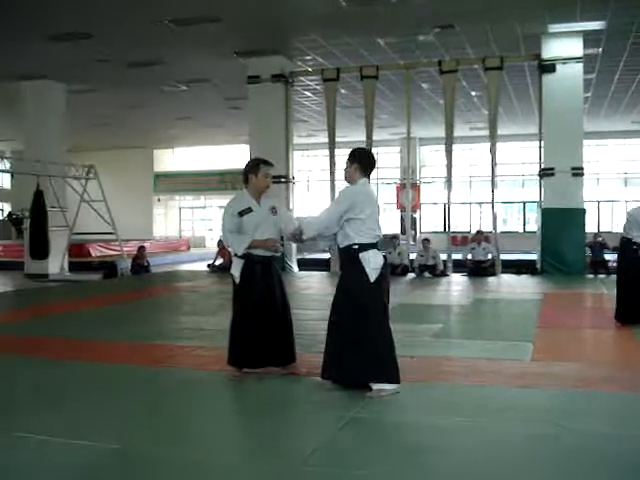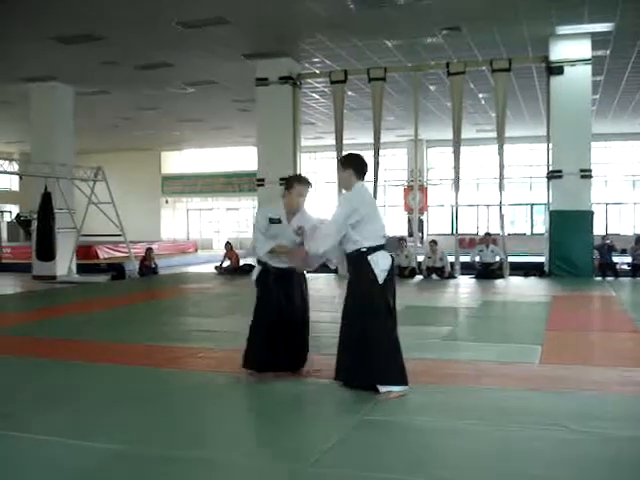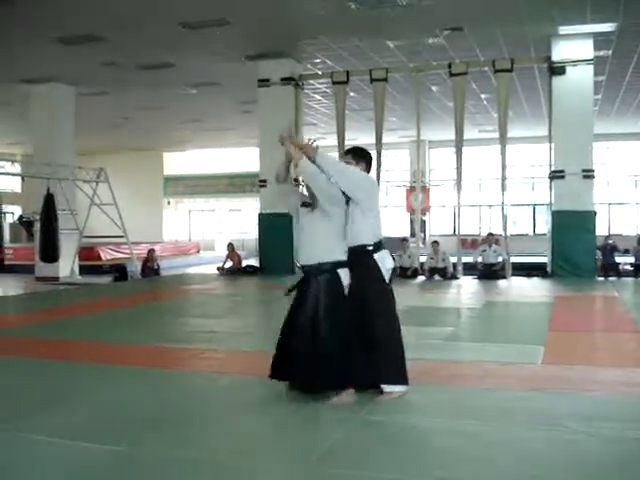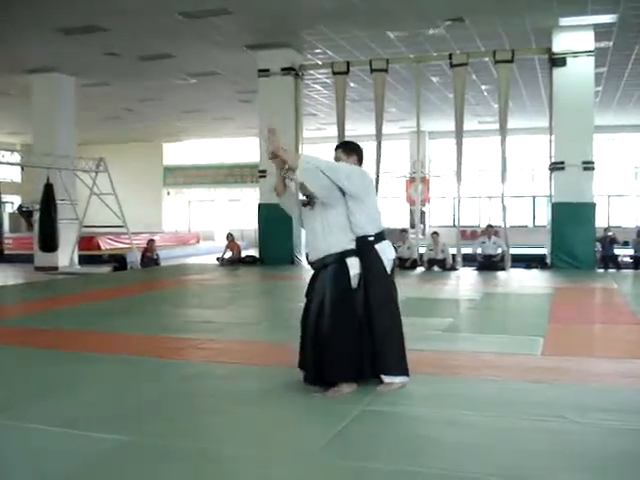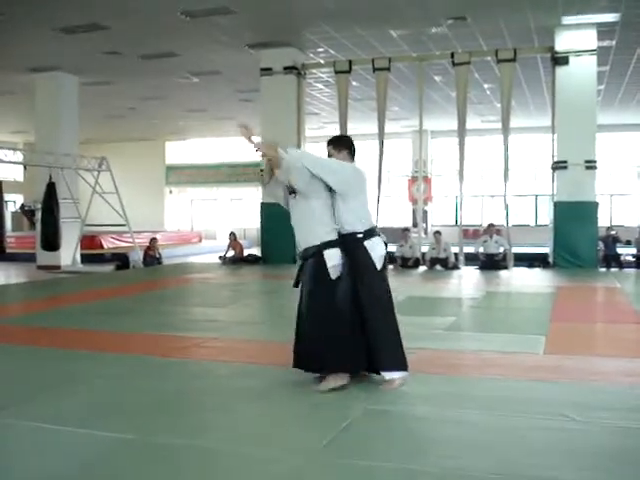
dt=1s
person 1, frame 1
left shoulder: (353, 193)
right shoulder: (366, 194)
left elbow: (327, 221)
right elbow: (339, 225)
left wrist: (302, 231)
right wrist: (310, 230)
left hip: (362, 263)
right hip: (363, 261)
left knee: (371, 322)
right knee: (348, 319)
left ankle: (386, 379)
right ankle: (354, 373)
person 1, frame 2
left shoulder: (353, 197)
right shoulder: (363, 197)
left elbow: (332, 230)
right elbow: (344, 233)
left wrist: (307, 251)
right wrist: (317, 254)
left hip: (370, 266)
right hip: (368, 264)
left knee: (379, 324)
right knee: (357, 322)
left ankle: (394, 382)
right ankle: (360, 375)
person 1, frame 3
left shoulder: (366, 184)
right shoulder: (349, 190)
left elbow: (336, 169)
left wrist: (311, 153)
right wrist: (301, 157)
left hip: (371, 261)
right hip: (357, 262)
left knee: (382, 322)
right knee: (359, 322)
left ankle: (395, 382)
right ankle: (364, 376)
person 1, frame 4
left shoulder: (358, 177)
right shoulder: (347, 183)
left elbow: (320, 166)
left hip: (373, 252)
right hip: (360, 252)
left knee: (383, 312)
right knee: (362, 312)
left ankle: (395, 373)
right ankle: (370, 367)
person 1, frame 5
left shoulder: (348, 173)
right shoulder: (341, 175)
left elbow: (309, 161)
left wrist: (278, 154)
left hip: (364, 248)
right hip: (353, 247)
left knee: (377, 308)
right knee: (356, 308)
left ankle: (394, 370)
person 2, frame 1
left shoulder: (272, 203)
right shoulder: (236, 205)
left elbow: (289, 227)
right elbow: (229, 237)
right wrist: (259, 243)
left hip: (269, 266)
right hip: (248, 268)
left knee: (279, 313)
right knee: (246, 315)
left ankle: (284, 360)
right ankle: (239, 362)
person 2, frame 2
left shoulder: (306, 219)
right shoulder: (267, 210)
right elbow: (259, 240)
right wrist: (284, 250)
left hip: (293, 275)
right hip: (269, 273)
left knee: (297, 319)
right knee: (265, 319)
left ankle: (293, 363)
right ankle: (257, 364)
person 2, frame 3
left shoulder: (334, 200)
right shoulder: (302, 204)
left elbow: (315, 176)
right elbow: (282, 180)
left wrist: (293, 150)
right wrist: (289, 157)
left hip: (330, 278)
right hip: (311, 277)
left knee: (332, 331)
right knee: (297, 329)
left ankle: (344, 386)
right ankle: (303, 378)
person 2, frame 4
left shoulder: (333, 195)
right shoulder: (304, 209)
left elbow: (306, 173)
right elbow: (283, 194)
left wrist: (282, 153)
right wrist: (279, 168)
left hip: (341, 267)
right hip: (323, 271)
left knee: (339, 322)
right knee: (316, 322)
left ankle: (348, 379)
right ankle: (325, 372)
person 2, frame 5
left shoulder: (313, 185)
right shoulder: (296, 196)
left elbow: (288, 164)
right elbow: (271, 180)
right wrist: (269, 160)
left hip: (325, 257)
right hip: (315, 259)
left knee: (325, 314)
right knee: (316, 314)
left ankle: (339, 372)
right ankle: (333, 368)
